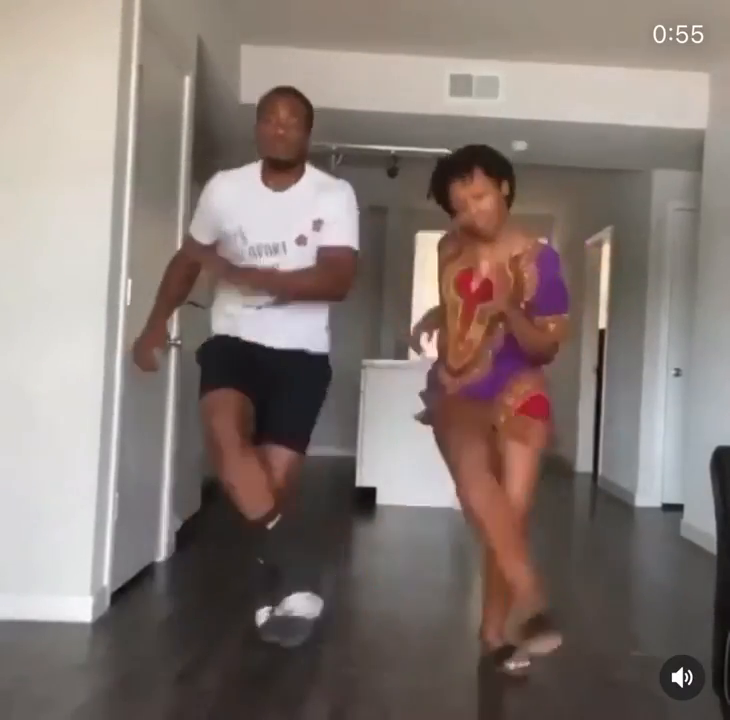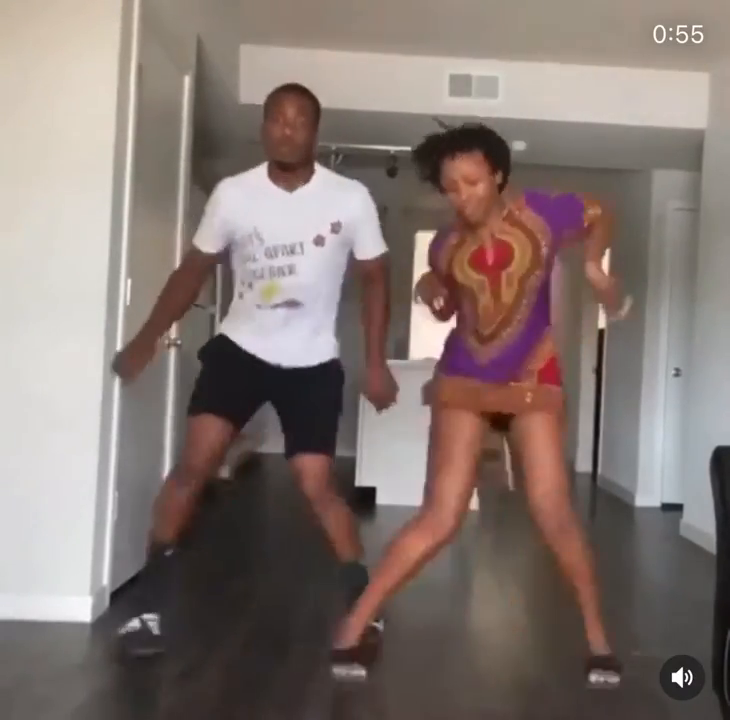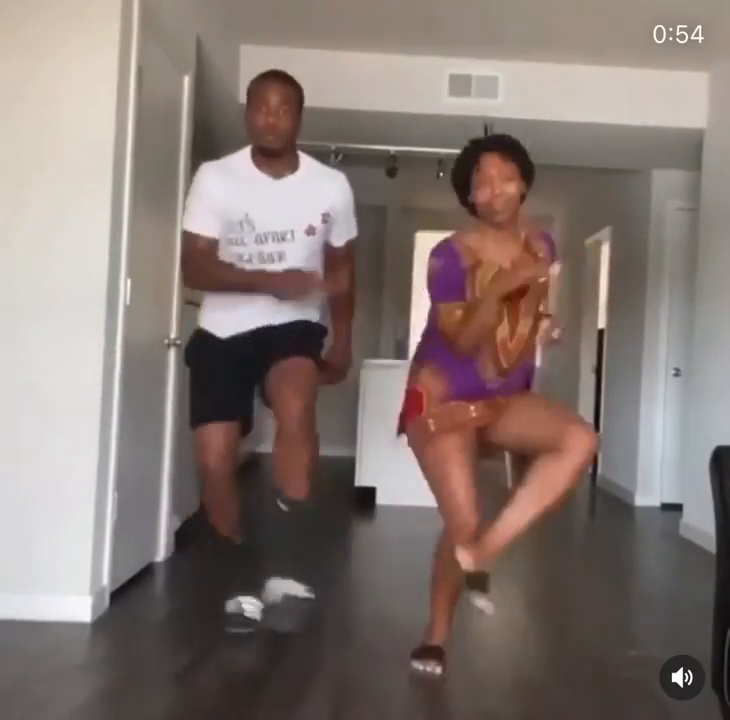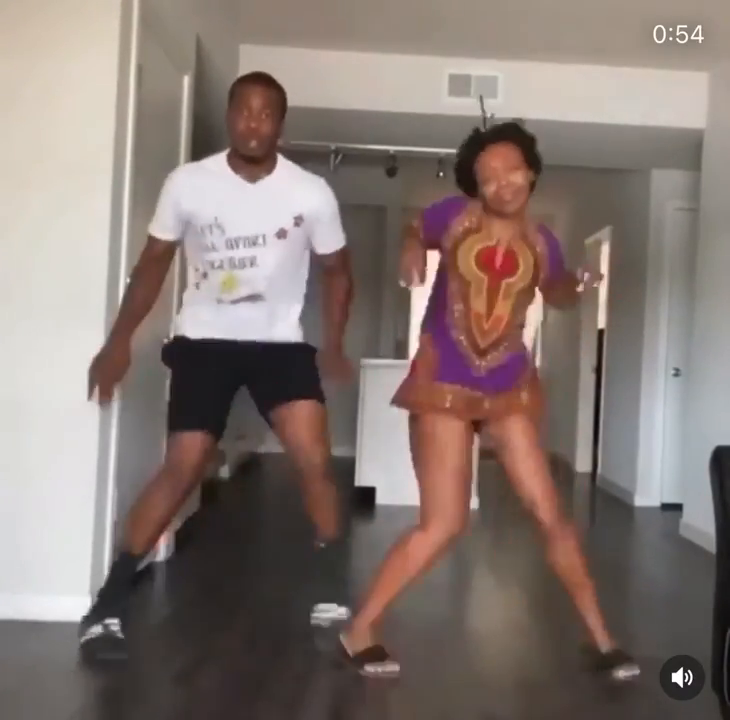
dt=0.3s
person 1, frame 1
left shoulder: (335, 195)
right shoulder: (222, 190)
left elbow: (336, 279)
right elbow: (189, 258)
left wrist: (253, 276)
right wrist: (155, 323)
left hip: (302, 354)
right hip: (235, 343)
left knee: (277, 476)
right knee: (223, 427)
left ankle: (272, 596)
right ankle: (293, 575)
person 1, frame 2
left shoulder: (350, 198)
right shoulder: (231, 194)
left elbow: (375, 279)
right elbow: (194, 271)
left wrist: (376, 361)
right wrist: (148, 336)
left hip: (311, 361)
right hip: (240, 348)
left knee: (317, 486)
right knee: (194, 463)
left ankle: (362, 605)
right ankle: (149, 604)
person 1, frame 3
left shoulder: (332, 187)
right shoulder: (214, 179)
left elbow: (340, 266)
right elbow: (196, 266)
left wrist: (342, 339)
right wrist: (275, 281)
left hip: (293, 327)
right hip: (223, 334)
left knee: (293, 402)
right knee: (214, 462)
left ankle: (285, 566)
right ankle: (243, 580)
person 1, frame 4
left shoulder: (311, 192)
right shoulder: (186, 182)
left elbow: (336, 271)
right elbow: (152, 264)
left wrist: (334, 342)
right wrist: (118, 341)
left hip: (278, 342)
right hip: (204, 341)
left knee: (312, 457)
right knee: (182, 467)
left ankle: (333, 594)
right ankle: (109, 603)
person 2, frame 1
left shoulder: (540, 262)
right shoulder: (452, 247)
left elbow: (547, 345)
left wrist: (516, 323)
right wrist: (431, 320)
left hip: (516, 398)
right hip: (454, 393)
left knee: (507, 520)
right knee: (474, 470)
left ankle: (493, 635)
right ankle: (533, 605)
person 2, frame 2
left shoulder: (539, 211)
right shoulder: (446, 243)
left elbow: (599, 217)
left wrist: (593, 267)
right wrist: (434, 293)
left hip: (530, 380)
right hip: (463, 380)
left knee: (554, 516)
right knee: (440, 518)
left ankle: (598, 640)
right ankle: (354, 629)
person 2, frame 3
left shoulder: (541, 246)
right shoulder: (452, 256)
right elbow: (461, 337)
left wrist: (542, 322)
right wrist: (506, 288)
left hip: (507, 396)
right hip: (442, 399)
left knee: (580, 441)
right knee: (461, 523)
left ankle: (481, 552)
right ankle: (435, 636)
person 2, frame 4
left shoulder: (541, 242)
right shoulder: (456, 217)
left elbow: (557, 294)
right elbow: (416, 230)
left wrist: (574, 286)
right wrist: (414, 251)
left hip: (508, 389)
right hip: (441, 384)
left knee: (549, 514)
right knee: (443, 523)
left ankle: (601, 641)
right ankle: (358, 635)
